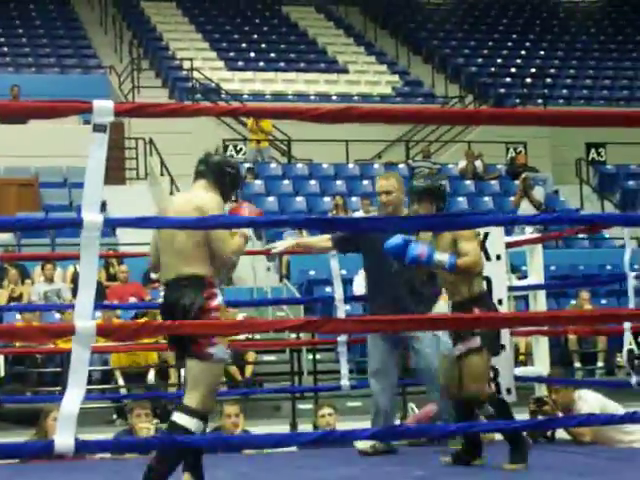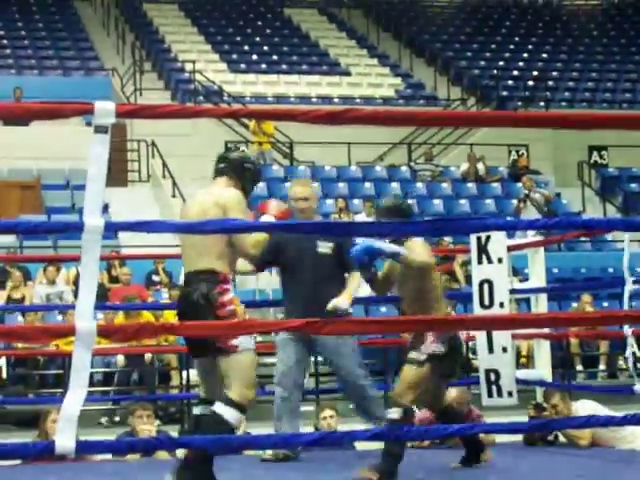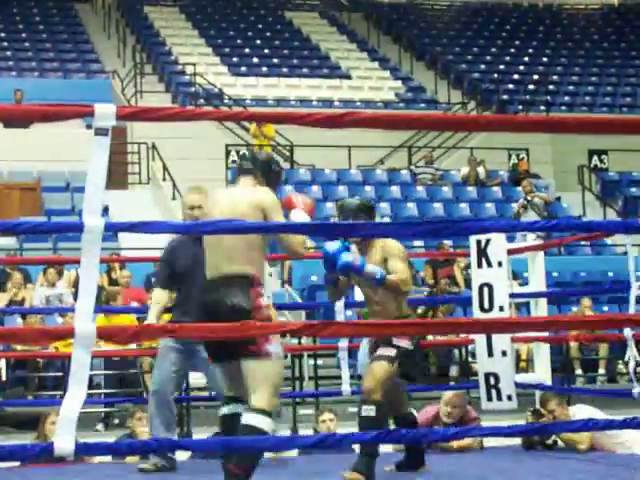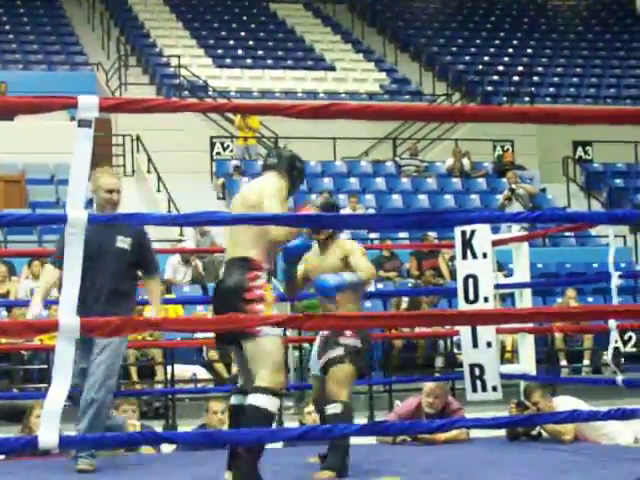
dt=0.5s
person 1, frame 1
left shoulder: (172, 204)
right shoulder: (209, 199)
left elbow: (156, 264)
right elbow: (229, 255)
right wrist: (244, 225)
left hip: (173, 301)
right hip: (201, 302)
left knee: (198, 392)
right knee: (199, 400)
person 1, frame 2
left shoulder: (192, 201)
right shoulder: (231, 196)
right elbow: (250, 249)
left hip: (189, 296)
right hip: (214, 294)
left knee: (212, 393)
right knee: (242, 390)
person 1, frame 3
left shoulder: (213, 201)
right shoulder: (265, 197)
right elbow: (298, 248)
right wrist: (300, 215)
left hip: (211, 301)
right hip: (245, 299)
left knee: (236, 391)
right knee: (264, 399)
person 1, frame 4
left shoulder: (244, 191)
right shoulder: (273, 184)
right elbow: (277, 234)
left hip: (229, 285)
right hip: (247, 283)
left knee: (249, 379)
right knee: (270, 379)
person 2, frame 1
right shoulder: (366, 228)
right elbow: (329, 241)
right wrist: (296, 242)
left hip: (417, 316)
right hip: (379, 317)
left knee: (433, 371)
right knee: (381, 379)
right ankle: (384, 438)
person 2, frame 2
left shoulder: (335, 234)
right shoulder: (282, 237)
left elbow: (356, 271)
right elbow: (254, 264)
left wrist: (346, 297)
left hip: (331, 322)
left knee: (353, 378)
right knee: (285, 383)
left ankle: (382, 426)
person 2, frame 3
right shoulder: (175, 247)
right elbow: (163, 288)
right wrist: (153, 317)
left knee: (226, 390)
right knee: (160, 388)
right ankle: (164, 452)
person 2, frame 4
left shoulder: (134, 231)
left elbow: (150, 274)
right elbow: (55, 267)
left wrist: (155, 308)
right wrist: (37, 301)
left hip: (113, 321)
right hip: (78, 319)
left knee: (98, 387)
right knee: (68, 380)
left ankle: (86, 449)
right ankle: (111, 427)
person 3, frame 1
left shoulder: (460, 229)
right shoulder: (425, 236)
left elbow: (475, 264)
left wrist: (434, 259)
right wrist: (404, 256)
left hip: (477, 311)
right hip: (459, 313)
left knee: (478, 387)
right knee: (455, 389)
left ankle: (518, 444)
right ankle: (471, 448)
person 3, frame 2
left shoulder: (415, 245)
right shoulder: (394, 255)
left elbow: (423, 263)
right elbow: (381, 287)
left wrist: (380, 246)
right wrist: (366, 267)
left hip: (436, 331)
right hip: (426, 332)
left knee: (402, 394)
right knee: (433, 400)
right ankle: (476, 449)
person 3, frame 3
left shoulder: (389, 247)
right shoulder: (348, 252)
left elbow: (404, 282)
right elbow: (334, 295)
left wrist: (365, 268)
right wrist: (331, 268)
left knee: (370, 389)
right knee: (393, 400)
person 3, frame 4
left shoulder: (347, 246)
right shoulder: (309, 255)
left elbow: (368, 273)
right elbow: (291, 291)
left wrist: (341, 281)
right wrist: (289, 263)
left hip: (349, 328)
right hip: (328, 330)
left knee: (335, 390)
right knee: (320, 395)
right ankle: (335, 450)
